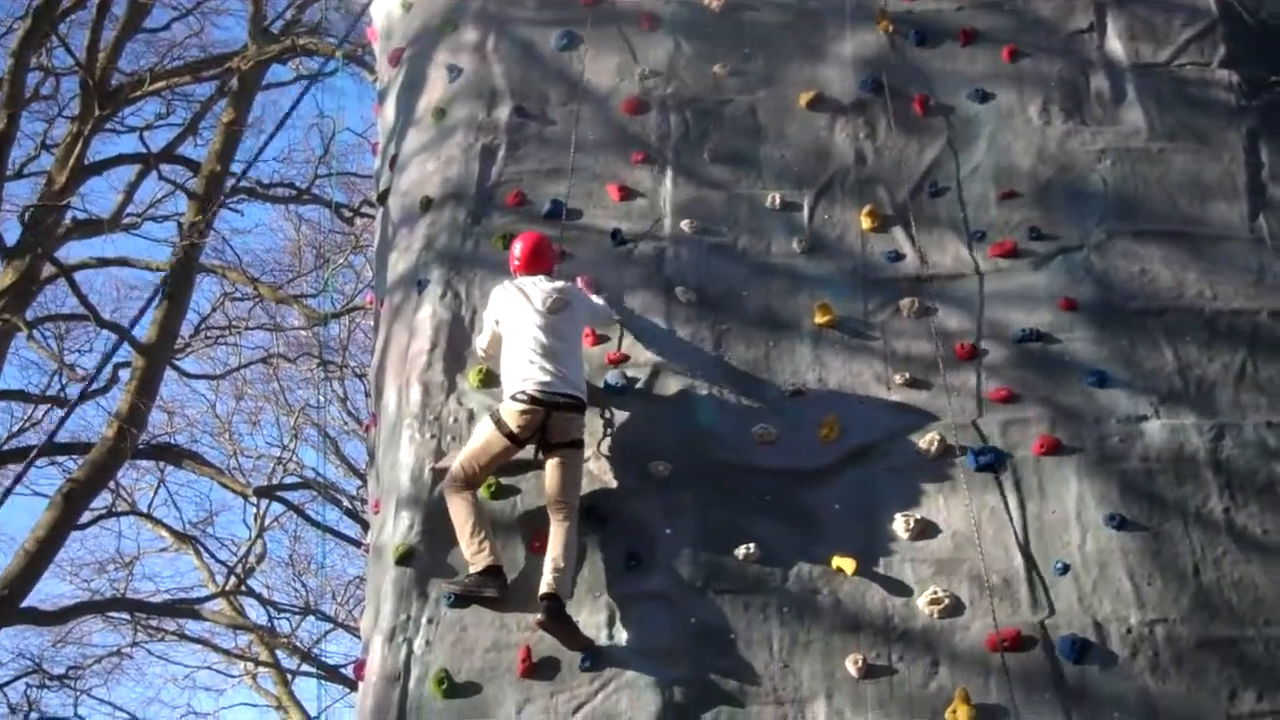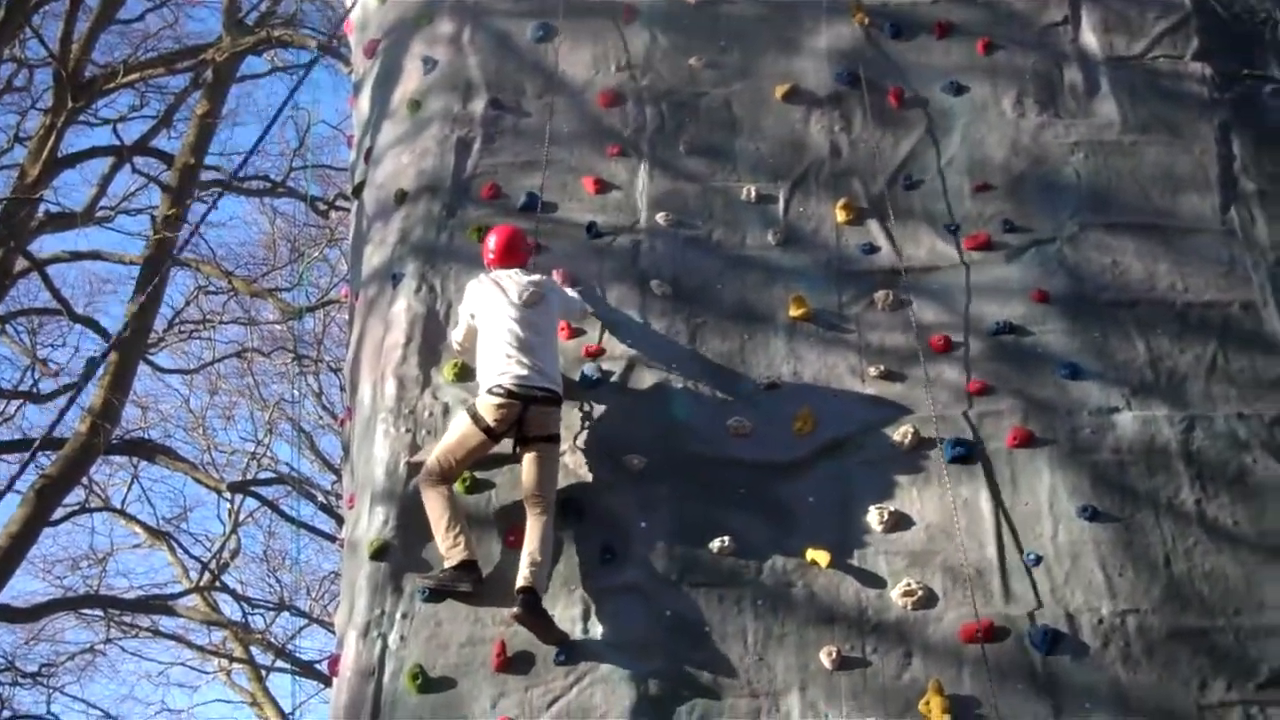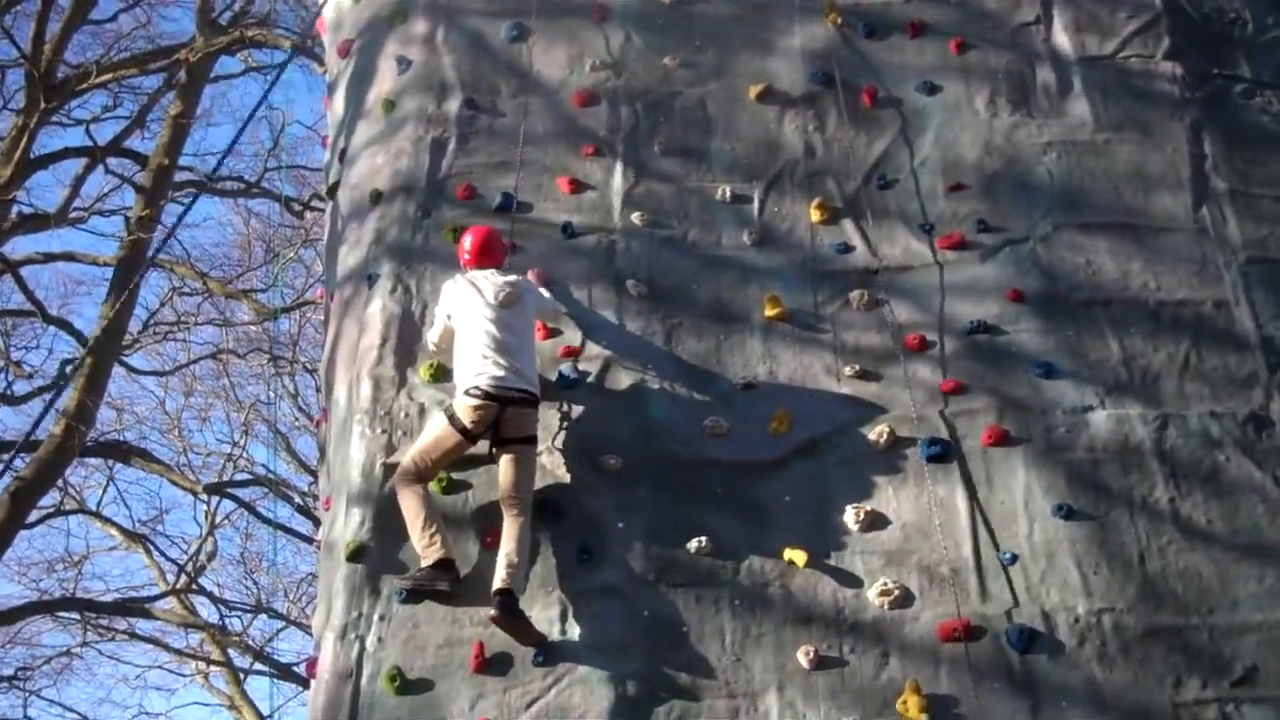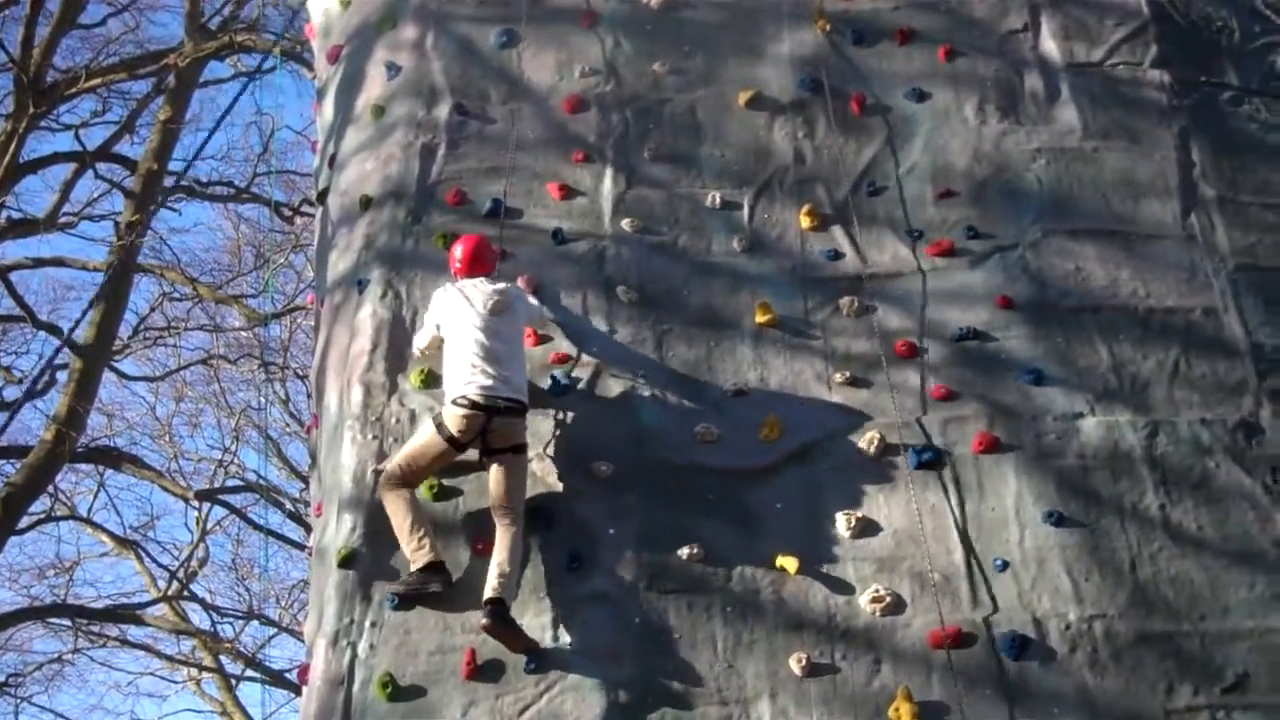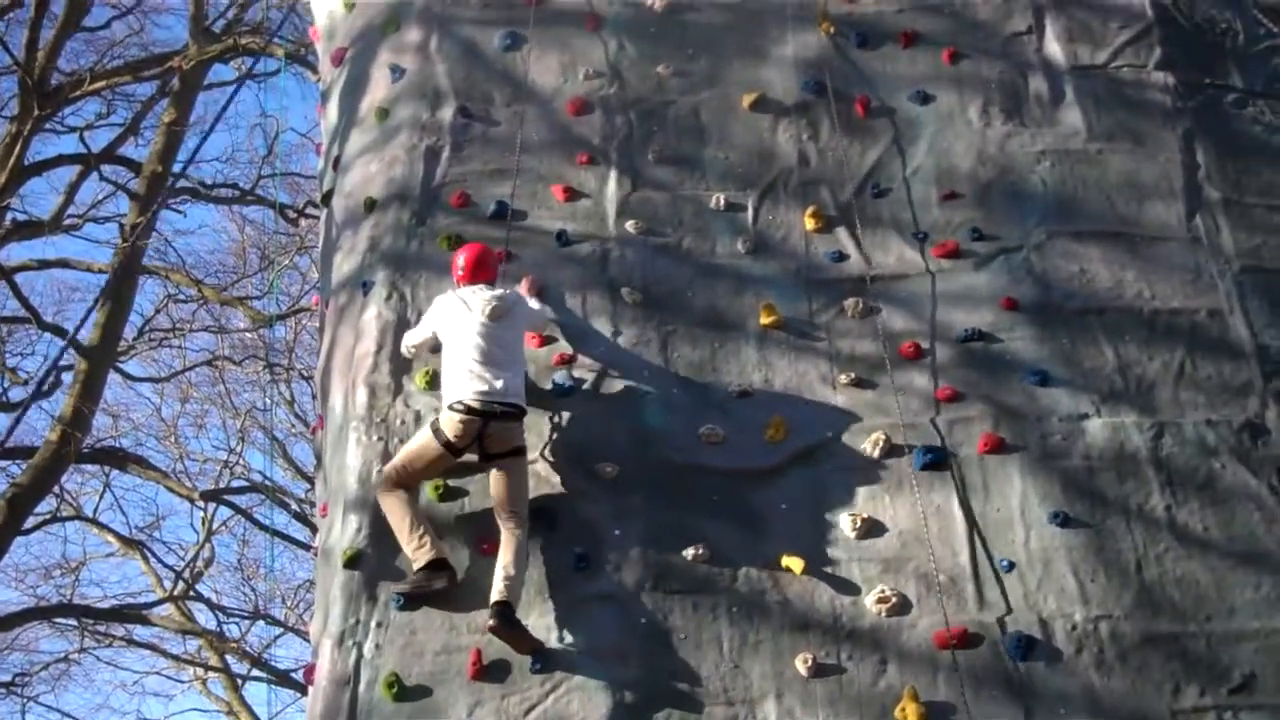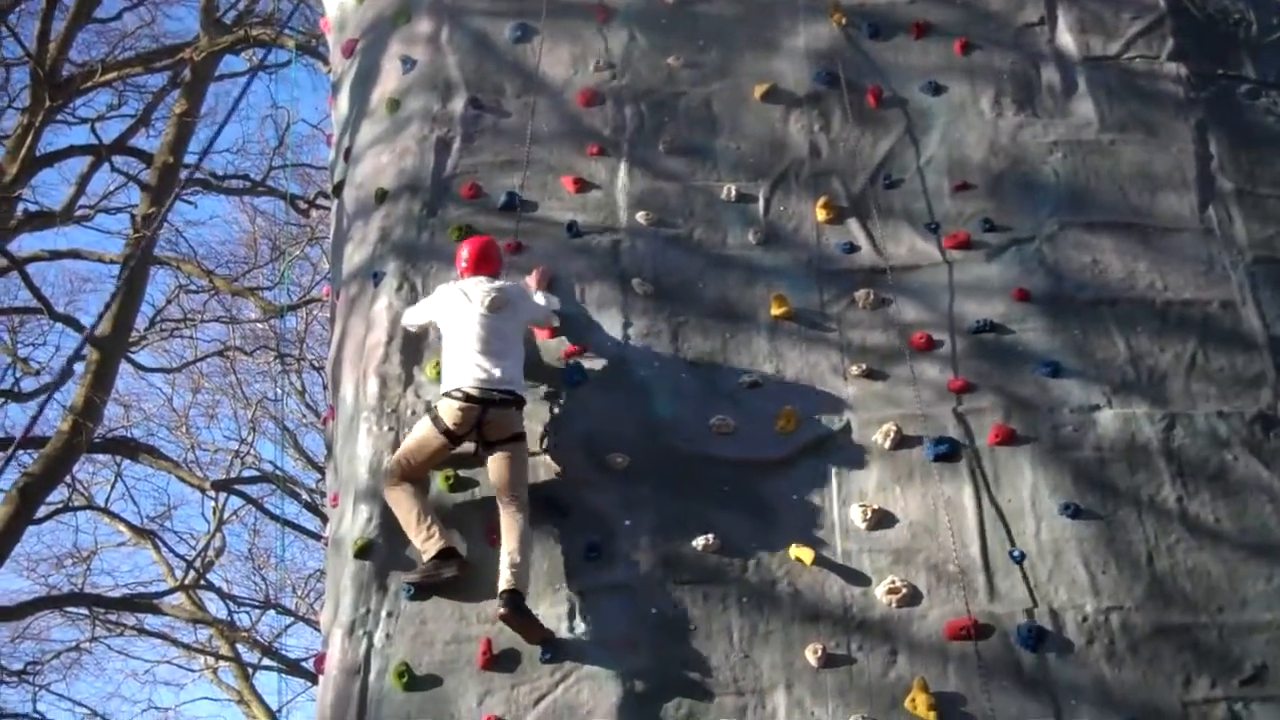
dt=0.1s
person 1, frame 1
left shoulder: (504, 294)
right shoulder: (576, 298)
left elbow: (485, 352)
right elbow: (607, 317)
left hip: (523, 405)
right hip: (569, 411)
left knee: (457, 482)
right knee: (564, 514)
left ankle: (486, 570)
right ankle: (552, 600)
person 1, frame 2
left shoulder: (479, 288)
right shoulder: (551, 291)
left elbow: (460, 345)
right elbow: (581, 310)
left hip: (499, 399)
right hip: (545, 405)
left knee: (433, 476)
right knee: (540, 508)
left ankle: (460, 565)
right ankle: (529, 593)
person 1, frame 3
left shoulder: (455, 289)
right shoulder: (525, 291)
left elbow: (437, 345)
right elbow: (552, 310)
left hip: (476, 400)
right hip: (523, 405)
left knee: (408, 476)
right knee: (518, 510)
left ankle: (438, 563)
right ankle: (506, 596)
person 1, frame 4
left shoulder: (446, 297)
right shoulder: (515, 299)
left elbow: (422, 349)
right elbow: (541, 316)
left hip: (464, 409)
right hip: (511, 414)
left knee: (393, 480)
right knee: (509, 519)
left ankle: (428, 565)
right ankle: (497, 605)
person 1, frame 5
left shoulder: (446, 304)
right shoulder: (514, 303)
left elbow: (409, 346)
right elbow: (542, 321)
left hip: (460, 414)
right hip: (507, 420)
left knee: (391, 482)
right knee: (513, 522)
left ankle: (431, 564)
right ankle: (503, 607)
person 1, frame 6
left shoulder: (447, 294)
right shoulder: (517, 295)
left elbow: (409, 320)
right elbow: (547, 316)
right wrist: (539, 289)
left hip: (459, 403)
right hip: (505, 407)
left knee: (397, 478)
right knee: (515, 508)
left ankle: (440, 553)
right ankle: (512, 595)
